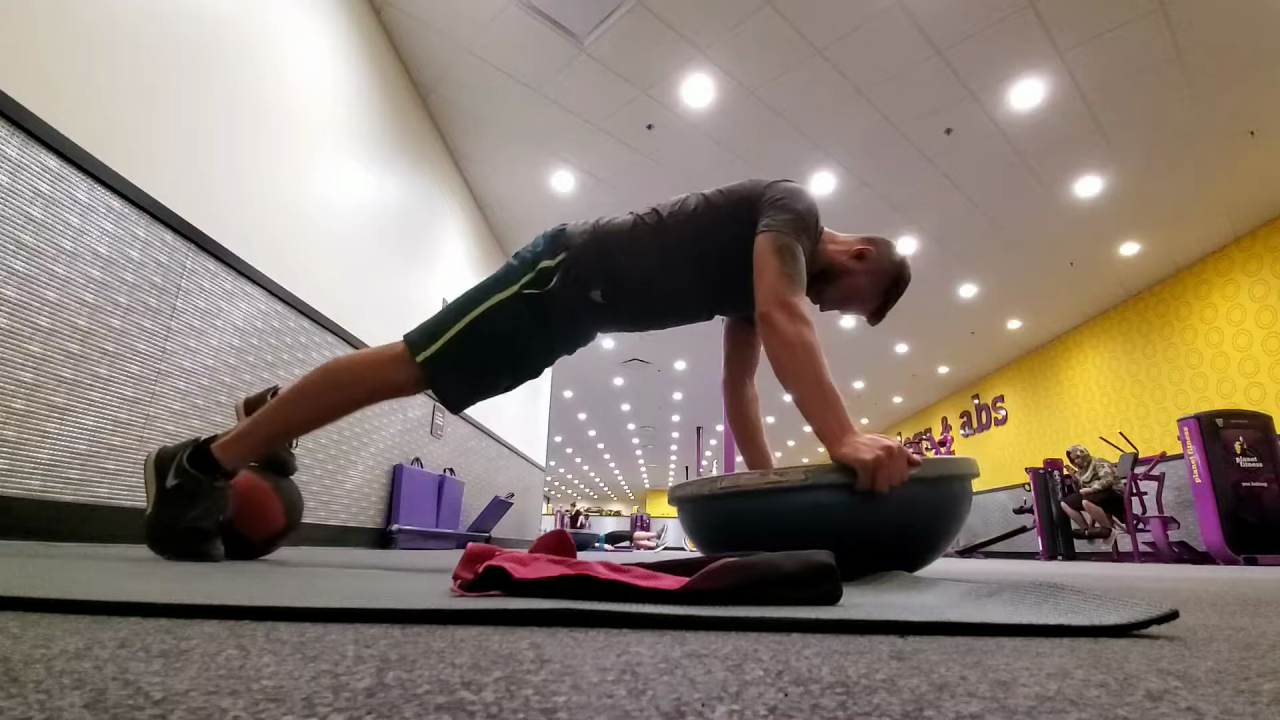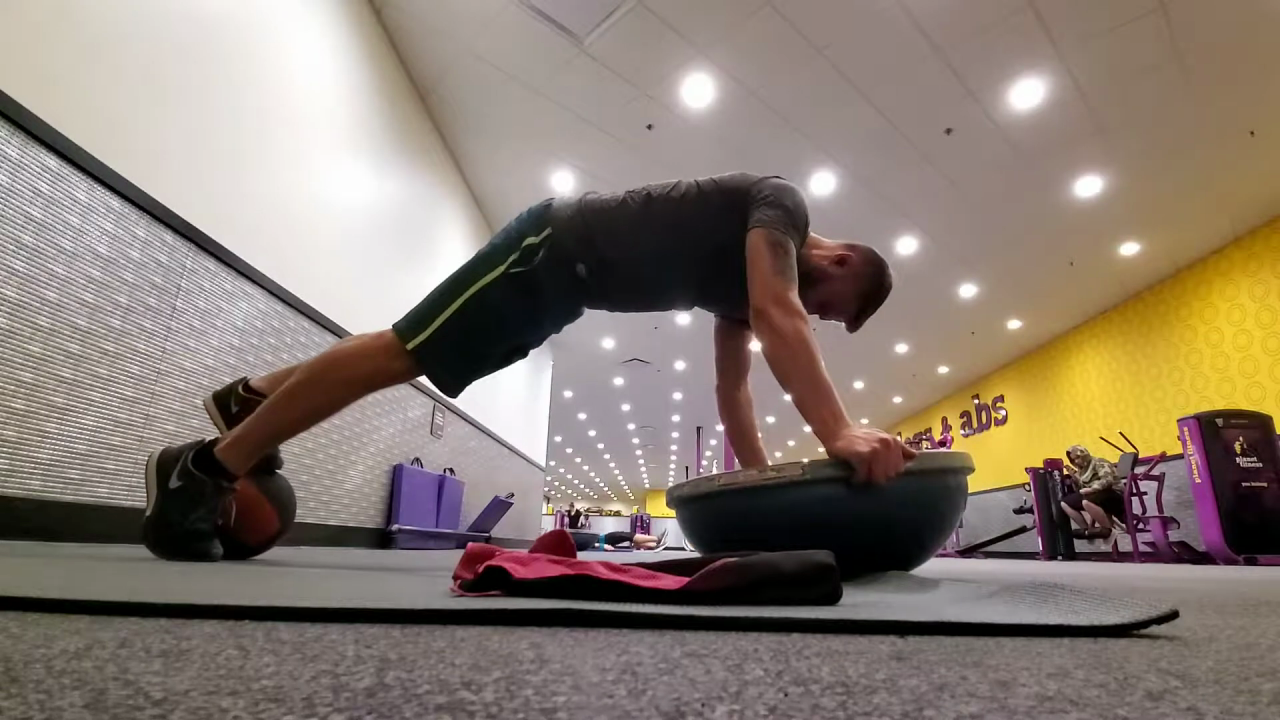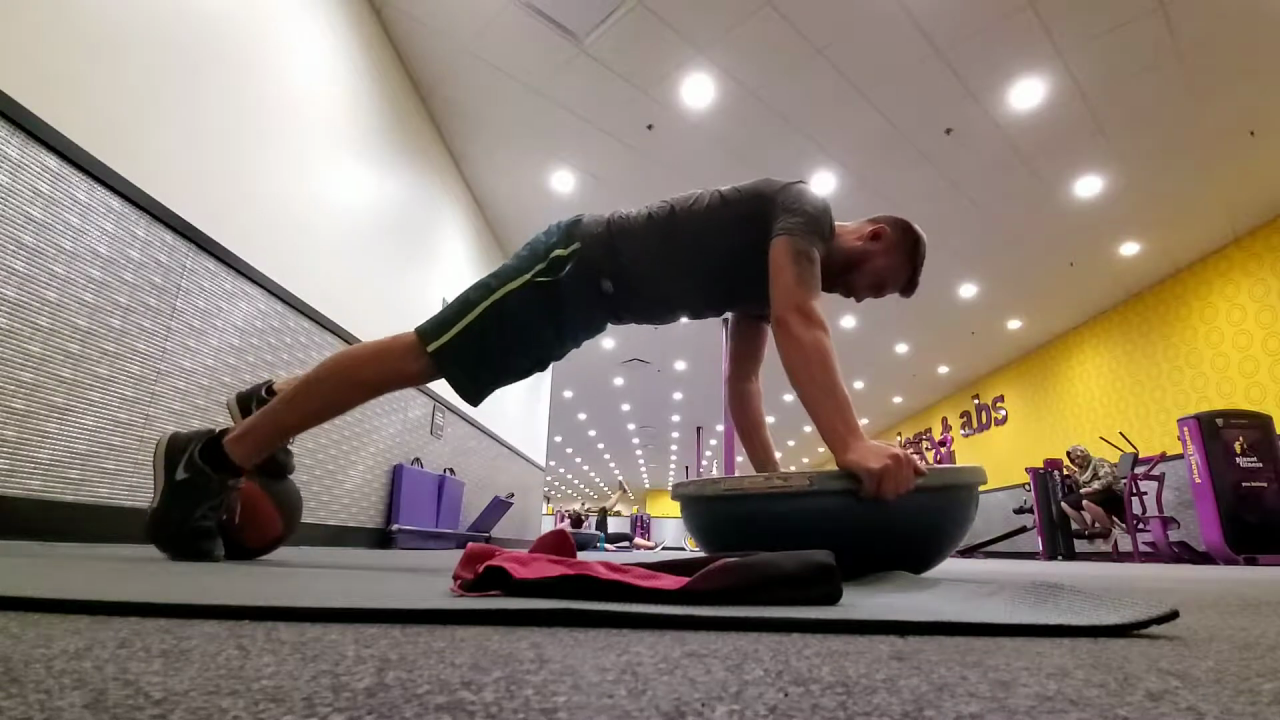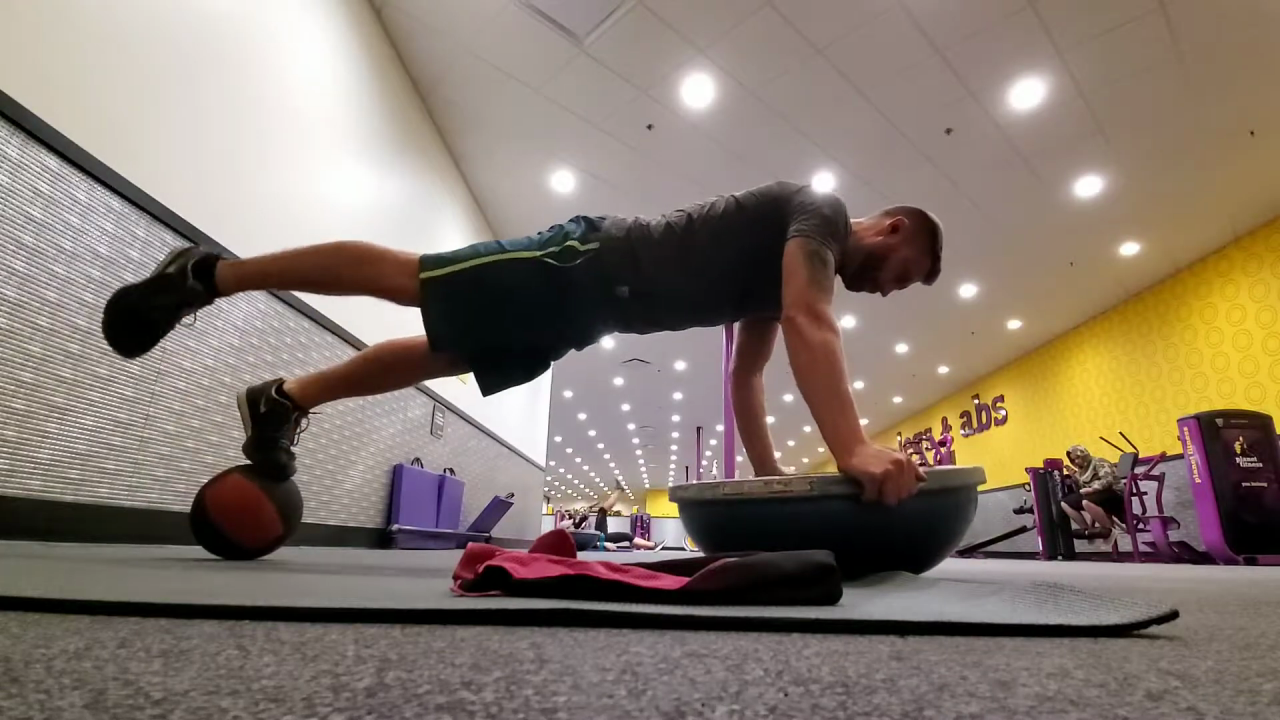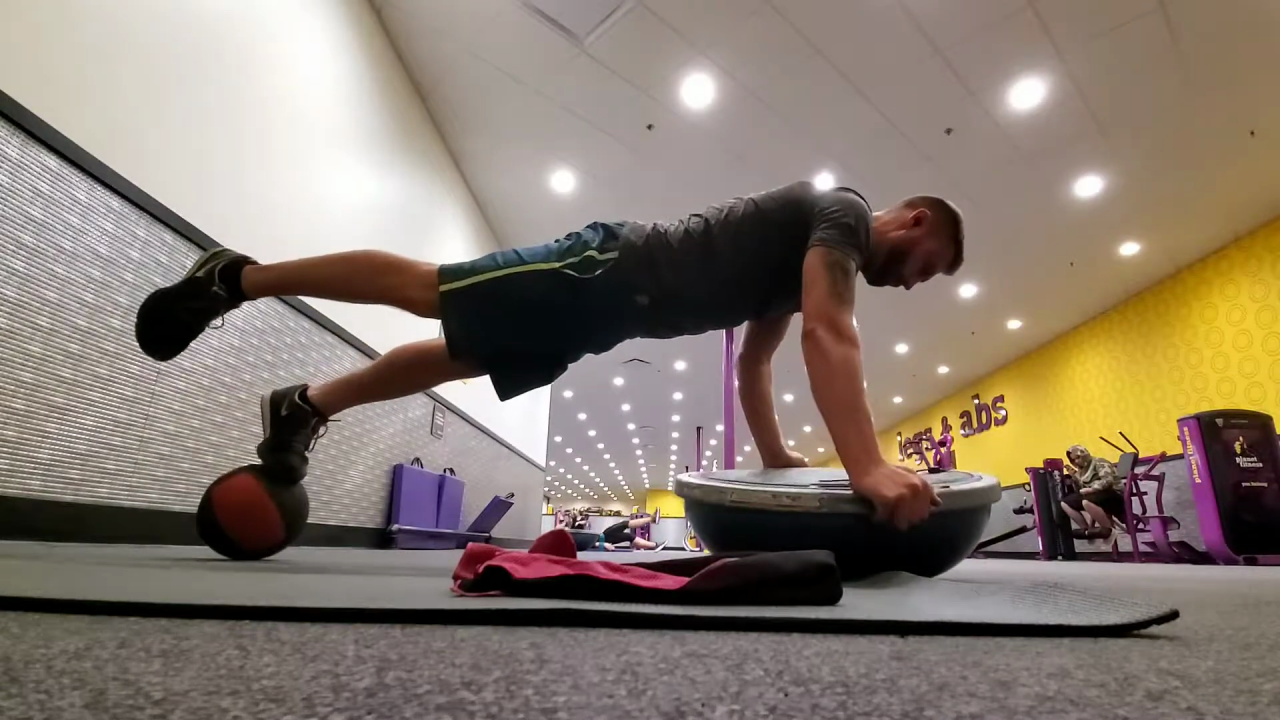
dt=0.5s
person 1, frame 1
left shoulder: (768, 266)
right shoulder: (791, 210)
left elbow: (738, 384)
right elbow: (782, 318)
left wrist: (768, 480)
right wrist: (843, 437)
left hip: (583, 306)
right hip: (569, 274)
left knee: (417, 368)
right knee: (408, 364)
left ankle: (273, 410)
right ankle: (202, 461)
person 1, frame 2
left shoulder: (742, 280)
right shoulder: (780, 205)
left elbow: (731, 384)
right elbow: (780, 317)
left wrist: (763, 479)
right wrist: (839, 432)
left hip: (566, 284)
right hip: (553, 250)
left knee: (406, 352)
right knee: (400, 353)
left ankle: (248, 396)
right ankle: (204, 466)
person 1, frame 3
left shoulder: (770, 271)
right shoulder: (803, 211)
left elbow: (740, 381)
right elbow: (798, 324)
left wrist: (771, 478)
right wrist: (851, 445)
left hip: (594, 295)
right hip: (579, 265)
left knee: (424, 360)
right knee: (420, 353)
left ankle: (273, 400)
right ankle: (214, 456)
person 1, frame 4
left shoulder: (789, 270)
right shoulder: (820, 214)
left elbow: (745, 373)
right elbow: (811, 328)
left wrist: (767, 471)
right wrist: (853, 450)
left hip: (591, 308)
right hip: (588, 266)
left knee: (440, 357)
right knee: (401, 277)
left ankle: (283, 399)
right ankle: (209, 273)
person 1, frame 5
left shoulder: (812, 262)
right shoulder: (842, 214)
left elbow: (752, 364)
right elbow: (829, 337)
left wrist: (777, 459)
right wrist: (867, 466)
left hip: (612, 301)
right hip: (607, 272)
left knee: (453, 355)
right knee: (420, 287)
left ankle: (306, 405)
right ankle: (236, 277)
